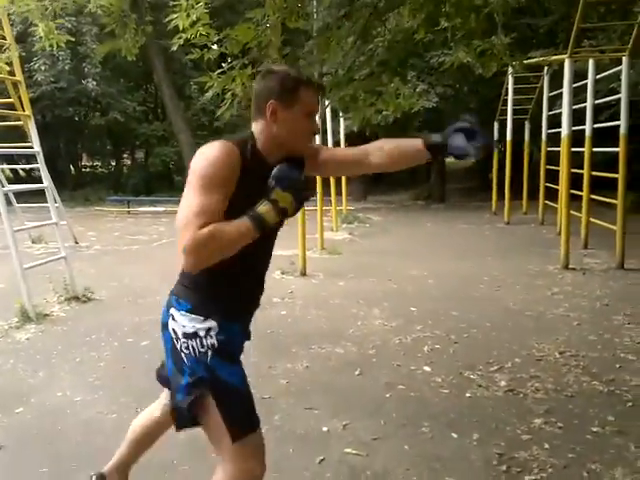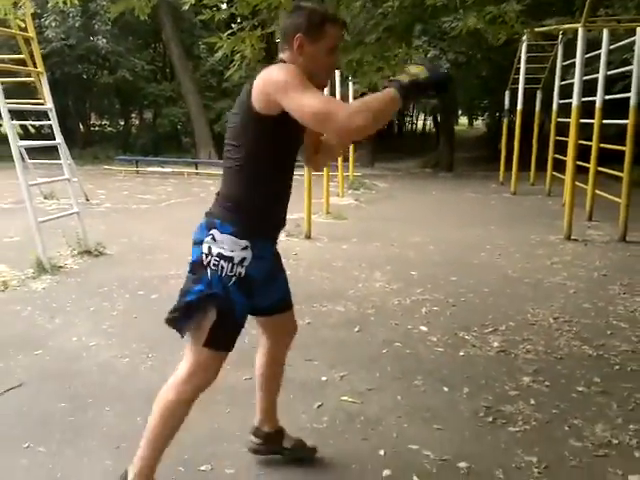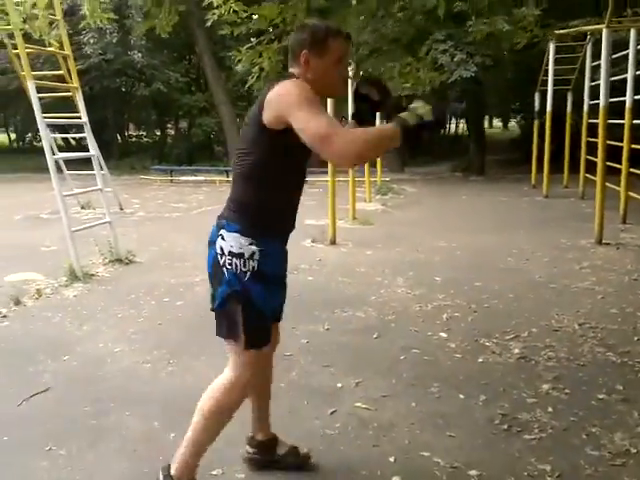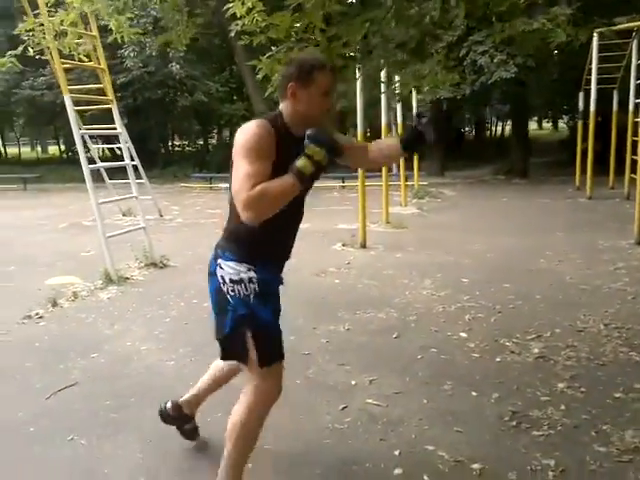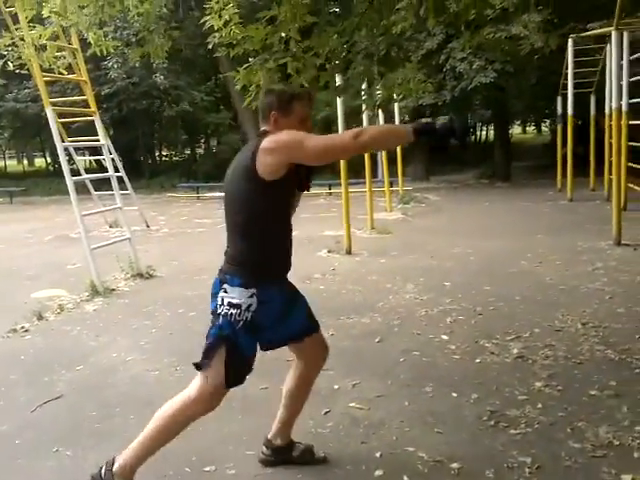
dt=0.4s
person 1, frame 1
left shoulder: (295, 156)
right shoulder: (221, 156)
left elbow: (370, 157)
right elbow: (192, 253)
left wrist: (438, 143)
right wrist: (271, 210)
left hip: (225, 322)
right hip: (198, 324)
left knee: (176, 401)
person 1, frame 2
left shoulder: (287, 91)
right shoulder: (278, 79)
left elbow: (319, 159)
right elbow: (346, 124)
left wrist: (376, 112)
right wrist: (404, 88)
left hip: (255, 241)
right hip: (229, 243)
left knee: (280, 331)
right knee: (202, 367)
left ankle: (267, 430)
person 1, frame 3
left shoulder: (302, 101)
right shoulder: (290, 94)
left elbow: (345, 145)
right elbow: (345, 153)
right wrist: (408, 122)
left hip: (265, 244)
right hip: (240, 246)
left knee: (264, 343)
right knee: (248, 370)
left ankle: (262, 441)
person 1, frame 4
left shoulder: (312, 132)
right shoulder: (256, 135)
left elbow: (369, 156)
right elbow: (250, 209)
left wrist: (407, 140)
right wrist: (307, 165)
left hip: (266, 267)
right hip: (240, 271)
left knee: (252, 357)
right knee: (267, 388)
left ankle: (182, 407)
person 1, frame 5
left shoulder: (267, 158)
right shoulder: (277, 146)
right elbow: (354, 143)
left wrist: (300, 183)
right wrist: (417, 130)
left hip: (272, 285)
right hip: (243, 293)
left knee: (314, 353)
right knee: (207, 393)
left ankle: (278, 443)
